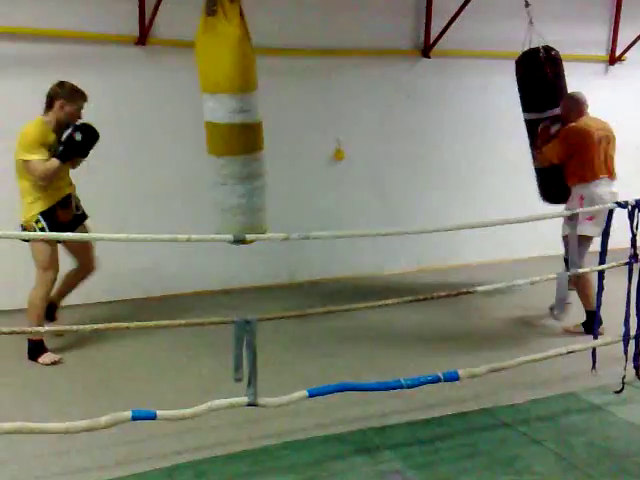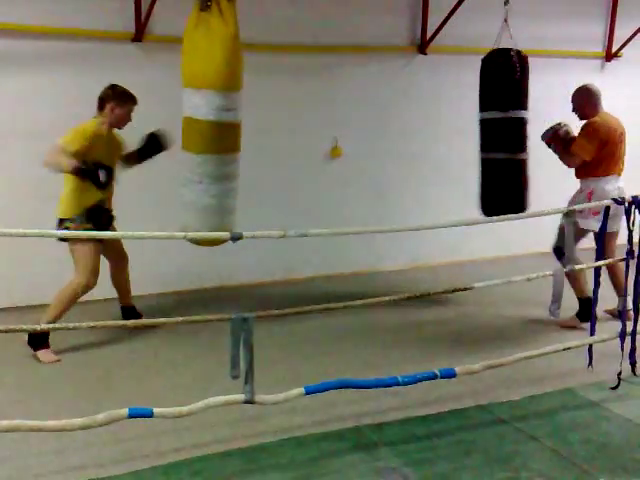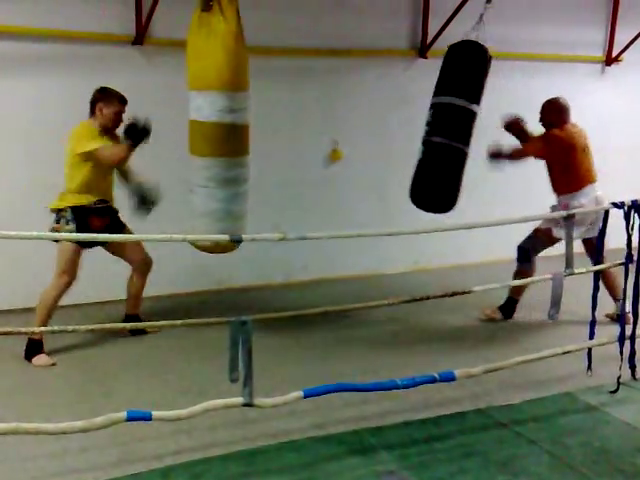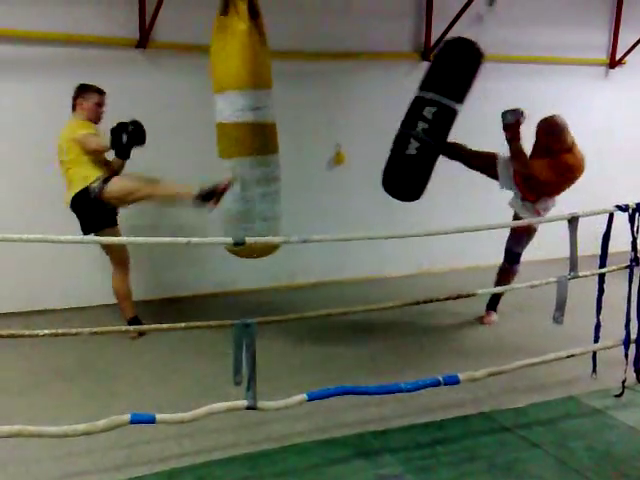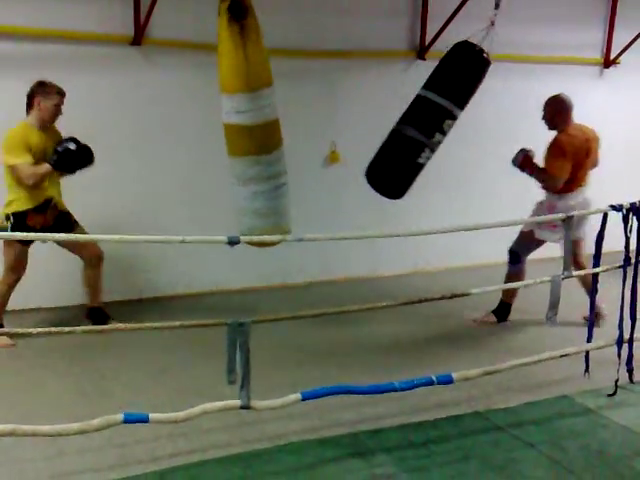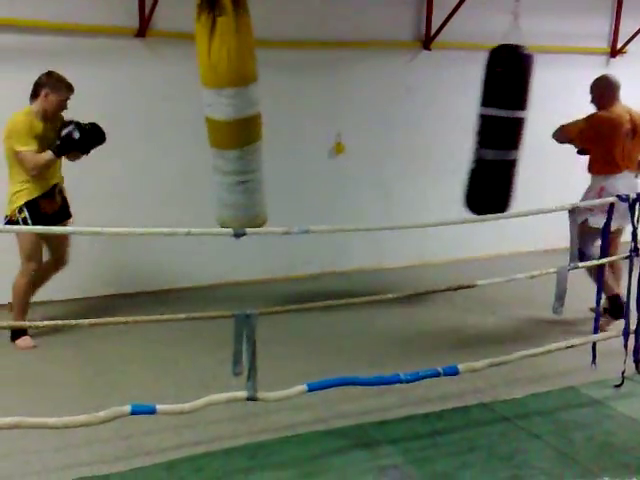
dt=0.4s
person 1, frame 1
left shoulder: (62, 130)
right shoulder: (31, 133)
left elbow: (72, 163)
right elbow: (41, 176)
left wrist: (81, 148)
right wrist: (64, 152)
left hip: (67, 205)
right hip: (41, 212)
left knee: (88, 265)
right knee: (48, 275)
left ankle: (51, 306)
right ankle: (35, 345)
person 1, frame 2
left shoulder: (108, 135)
right shoulder: (89, 132)
left elbow: (125, 161)
right elbow: (54, 159)
left wrist: (146, 150)
right wrist: (84, 170)
left hip: (97, 209)
right hip: (79, 215)
left knee: (120, 259)
right knee: (85, 279)
left ankle: (128, 311)
right ankle: (38, 335)
person 1, frame 3
left shoulder: (111, 135)
right shoulder: (83, 132)
left elbow: (120, 167)
right elbow: (115, 158)
left wrist: (137, 188)
right wrist: (132, 139)
left hip: (102, 212)
right hip: (75, 213)
left knee: (143, 262)
right knee: (64, 279)
left ankle: (132, 319)
right ankle: (34, 344)
person 1, frame 4
left shoulder: (73, 132)
right shoulder: (80, 125)
left elbow: (103, 166)
right elbow: (96, 144)
left wrist: (122, 154)
right wrist: (120, 141)
left hip: (84, 203)
right hip: (92, 190)
left knee: (120, 261)
right knee: (145, 185)
left ankle: (131, 320)
right ankle: (201, 196)
person 1, frame 5
left shoulder: (53, 133)
right elbow: (29, 178)
left hip: (53, 211)
right hip: (22, 214)
left knee: (94, 255)
left ankle: (95, 311)
person 1, frame 6
left shoulder: (56, 120)
left elbow: (73, 155)
right elbow: (34, 168)
right wrist: (58, 147)
left hip: (54, 196)
right hip: (28, 201)
left knee: (59, 259)
right knee: (31, 265)
person 2, frame 1
left shoulder: (572, 132)
right shoulder: (606, 128)
left elbow: (540, 160)
left wrist: (543, 140)
left hip: (587, 196)
right hip: (608, 193)
left knee: (574, 260)
right knee: (574, 252)
left ankle: (593, 321)
person 2, frame 2
left shoulder: (594, 126)
right shoulder: (615, 122)
left elbow: (571, 161)
left wrist: (554, 143)
right wrist: (571, 140)
left hip: (594, 192)
right hip: (614, 189)
left knee: (562, 248)
right knee: (610, 254)
left ankle: (586, 309)
right ankle: (624, 307)
person 2, frame 3
left shoulder: (557, 137)
right shoulder: (576, 132)
left elbow: (520, 153)
right elbow: (536, 145)
left wrist: (501, 153)
right wrist: (521, 130)
left hip: (574, 206)
right hip: (594, 200)
left knee: (526, 251)
right knee: (598, 259)
left ankle: (507, 308)
right ankle: (621, 310)
person 2, frame 4
left shoulder: (571, 163)
right shoulder: (548, 135)
left elbow: (525, 169)
left wrist: (512, 136)
left hip: (535, 203)
right hip: (518, 174)
left knee: (513, 253)
right knee: (468, 156)
left ankle: (492, 306)
right ankle: (441, 148)
person 2, frame 5
left shoulder: (562, 142)
right shoulder: (590, 134)
left elbow: (554, 182)
right elbow: (593, 163)
left wrist: (529, 166)
left hip: (559, 205)
right hip: (579, 201)
left knee: (517, 253)
right knee: (577, 258)
left ankle: (502, 310)
right ankle: (596, 307)
person 2, frame 6
left shoulder: (600, 119)
left elbow: (558, 136)
left wrist: (580, 136)
left hip: (605, 190)
left knee: (584, 249)
right knee: (612, 250)
left ankle: (617, 306)
right ankle: (610, 305)
